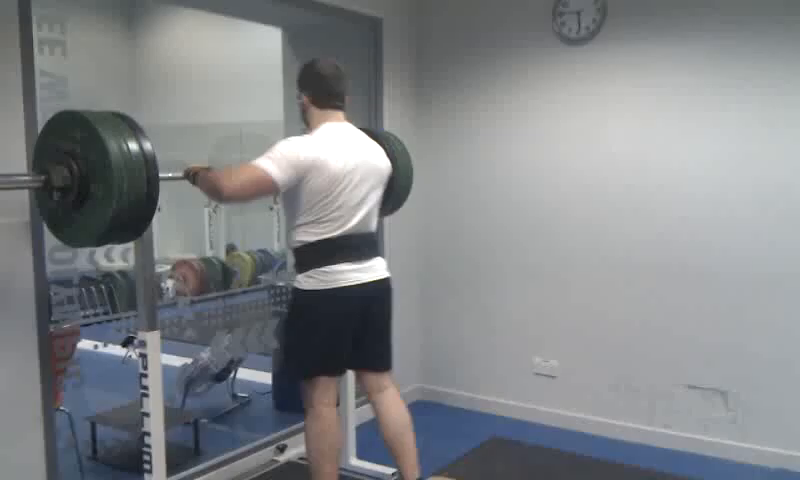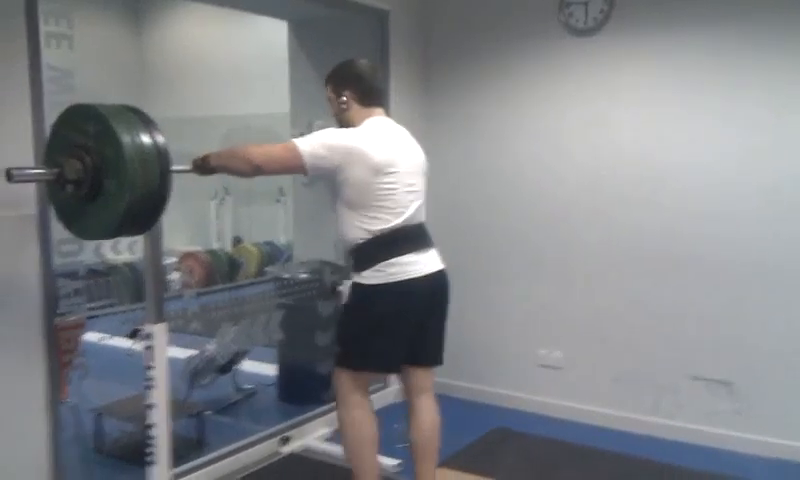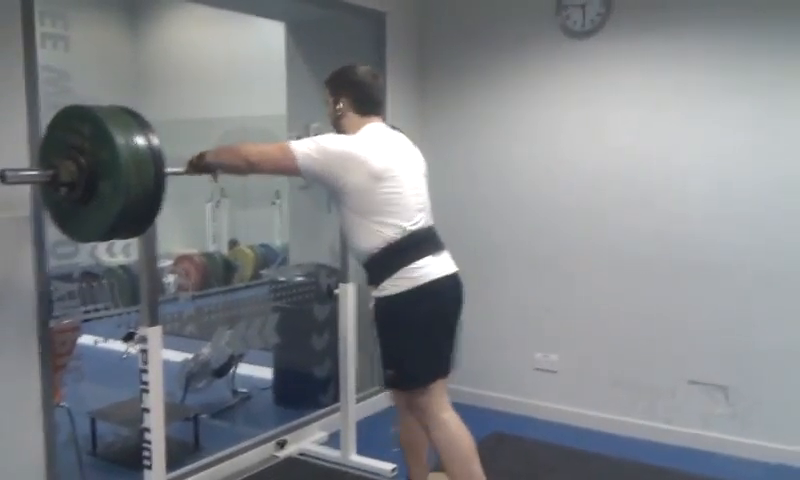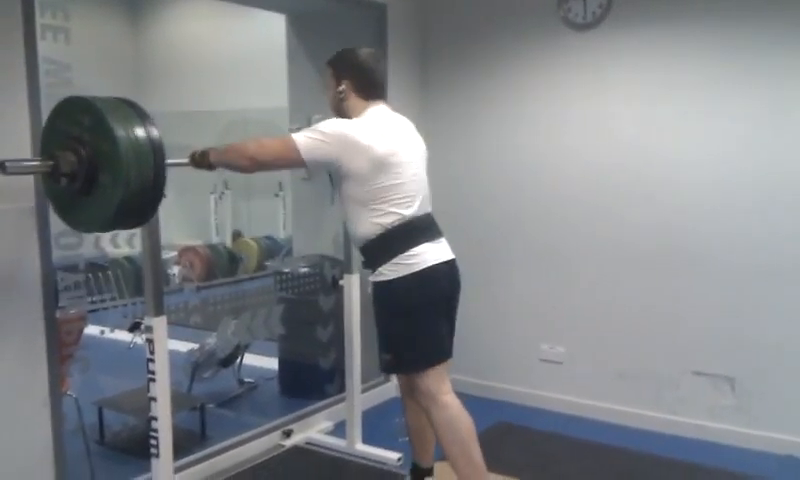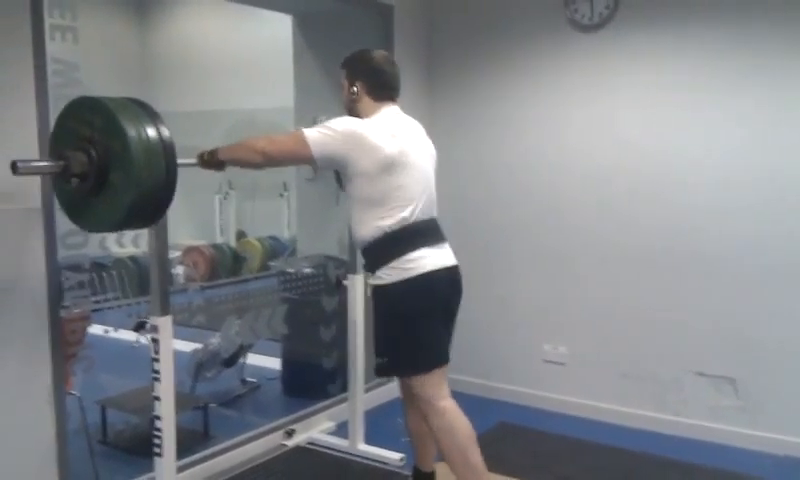
dt=0.7s
person 1, frame 1
left shoulder: (302, 151)
right shoulder: (376, 151)
left elbow: (230, 188)
left wrist: (199, 174)
left hip: (324, 289)
right hip: (374, 281)
left knee: (320, 401)
right knee: (382, 387)
person 1, frame 2
left shoulder: (346, 143)
right shoulder: (406, 140)
left elbow: (258, 160)
left wrist: (209, 161)
left hip: (386, 284)
right hip: (429, 275)
left knee: (351, 386)
right knee: (421, 390)
person 1, frame 3
left shoulder: (342, 150)
right shoulder: (399, 143)
left elbow: (251, 158)
left wrist: (204, 159)
left hip: (409, 291)
right hip: (437, 279)
left knee: (432, 405)
right knee: (407, 390)
person 1, frame 4
left shoulder: (345, 134)
right shoulder: (399, 125)
left elbow: (258, 154)
left wrist: (209, 156)
left hip: (407, 277)
right hip: (434, 266)
left knee: (433, 390)
right knee: (414, 380)
person 1, frame 5
left shoulder: (354, 133)
right shoulder: (409, 129)
left elbow: (268, 151)
left wrist: (217, 155)
left hip: (407, 280)
right hip: (435, 270)
left knee: (432, 395)
right knee: (415, 385)
